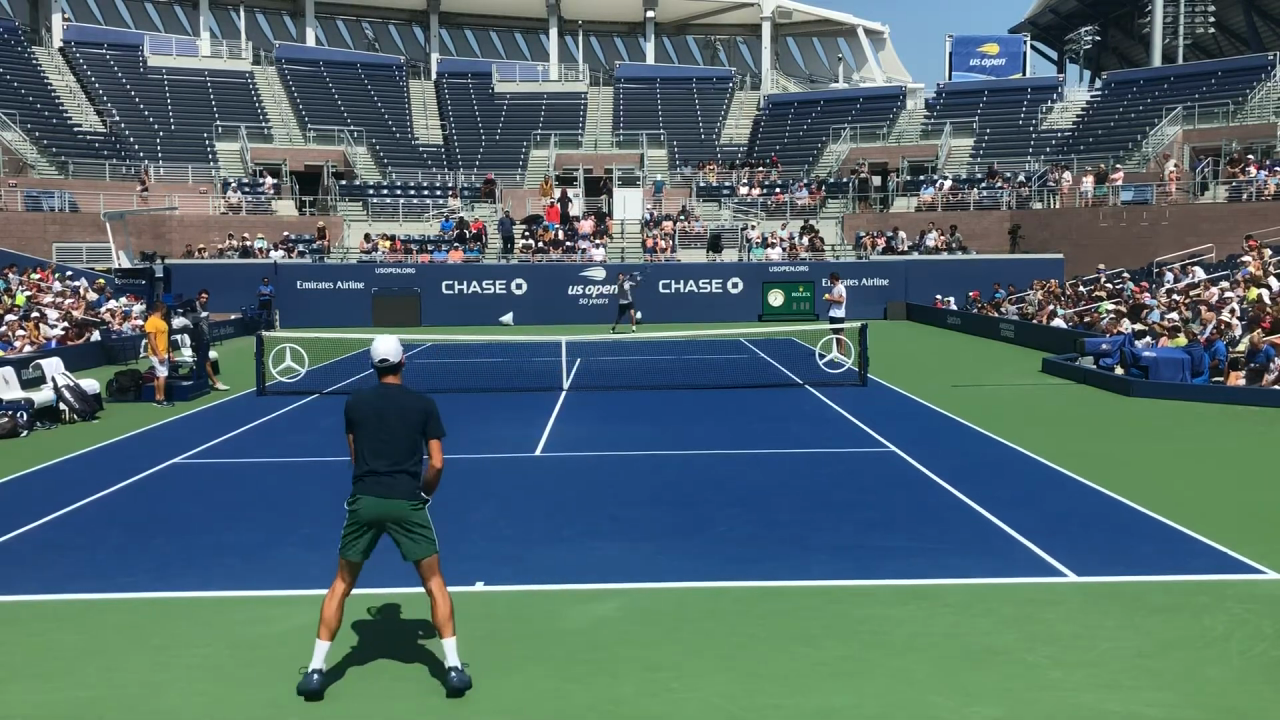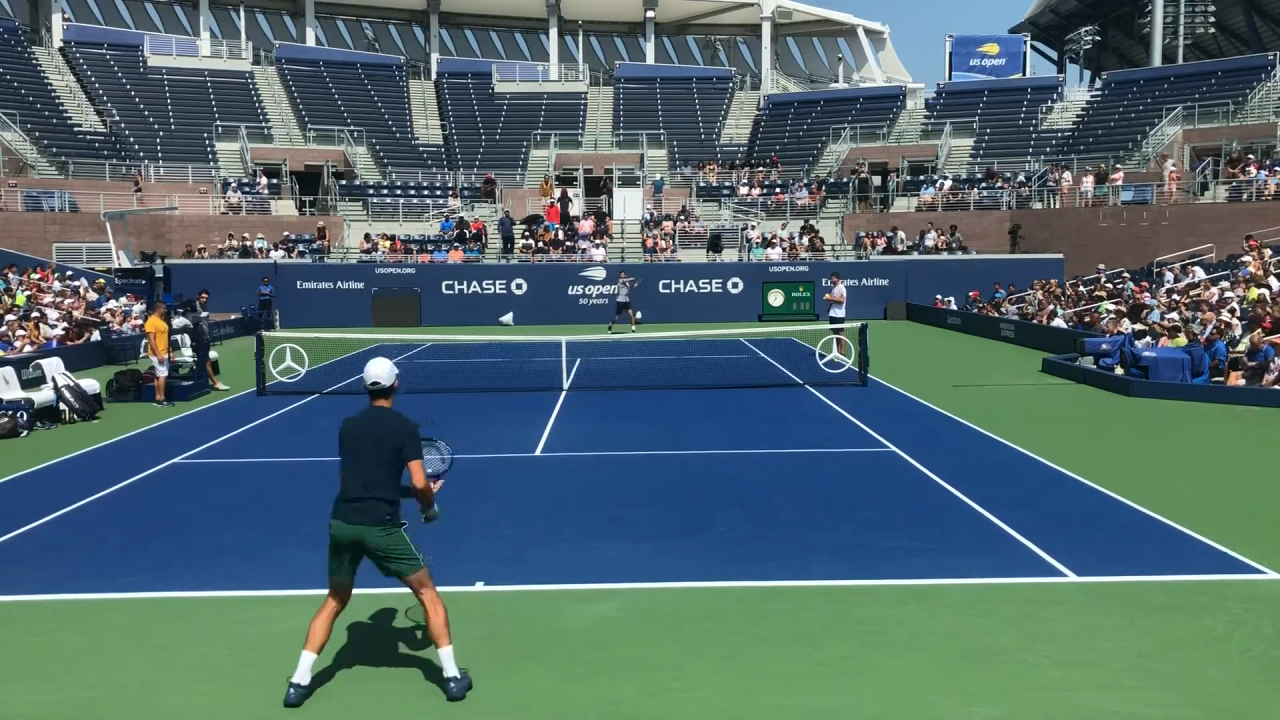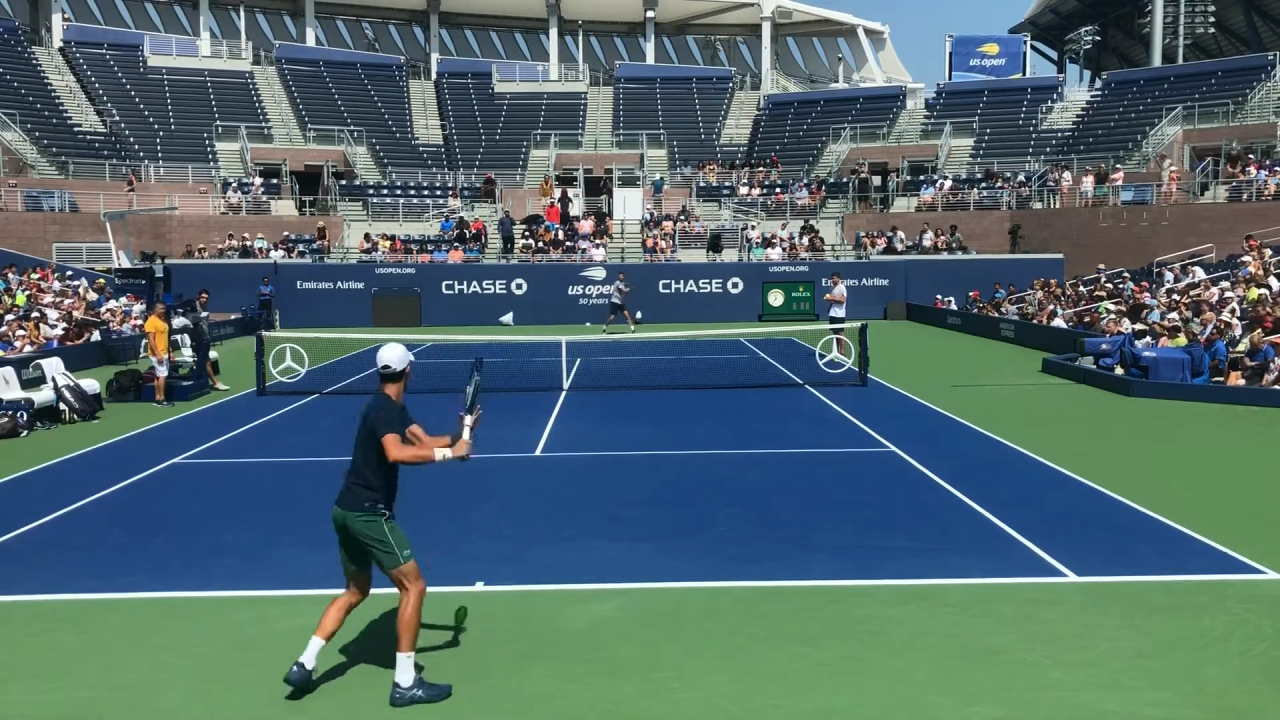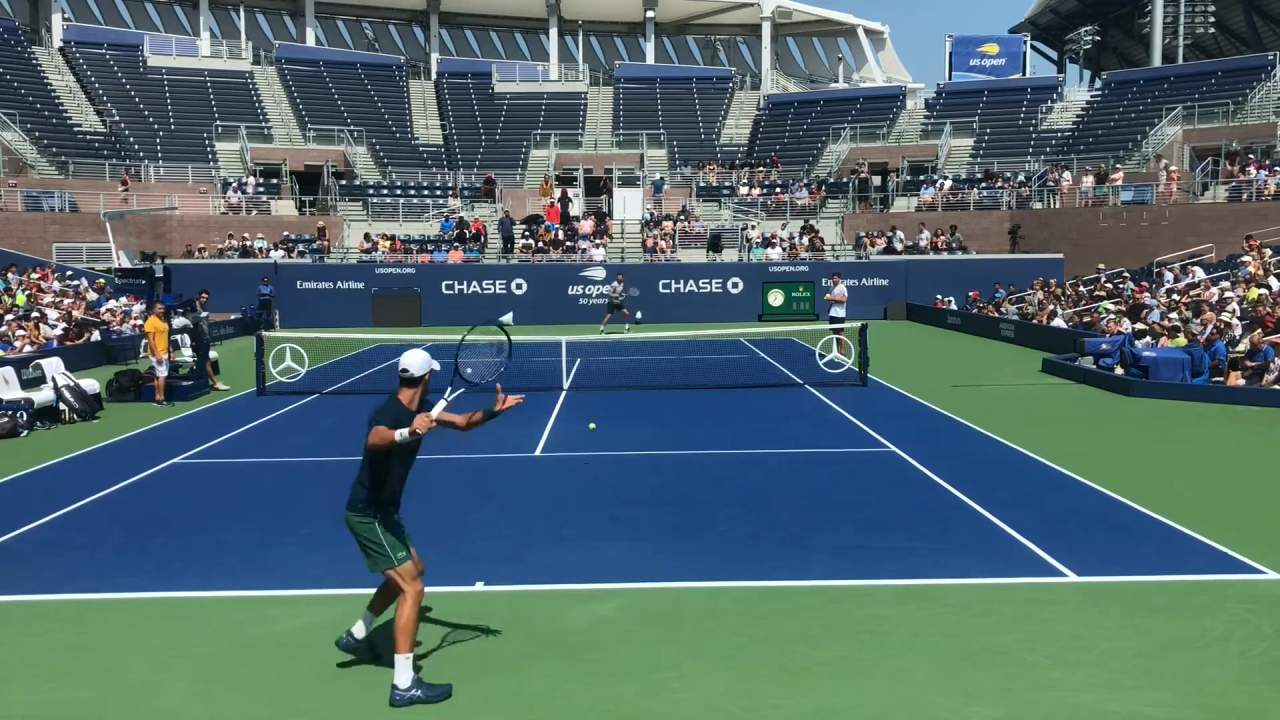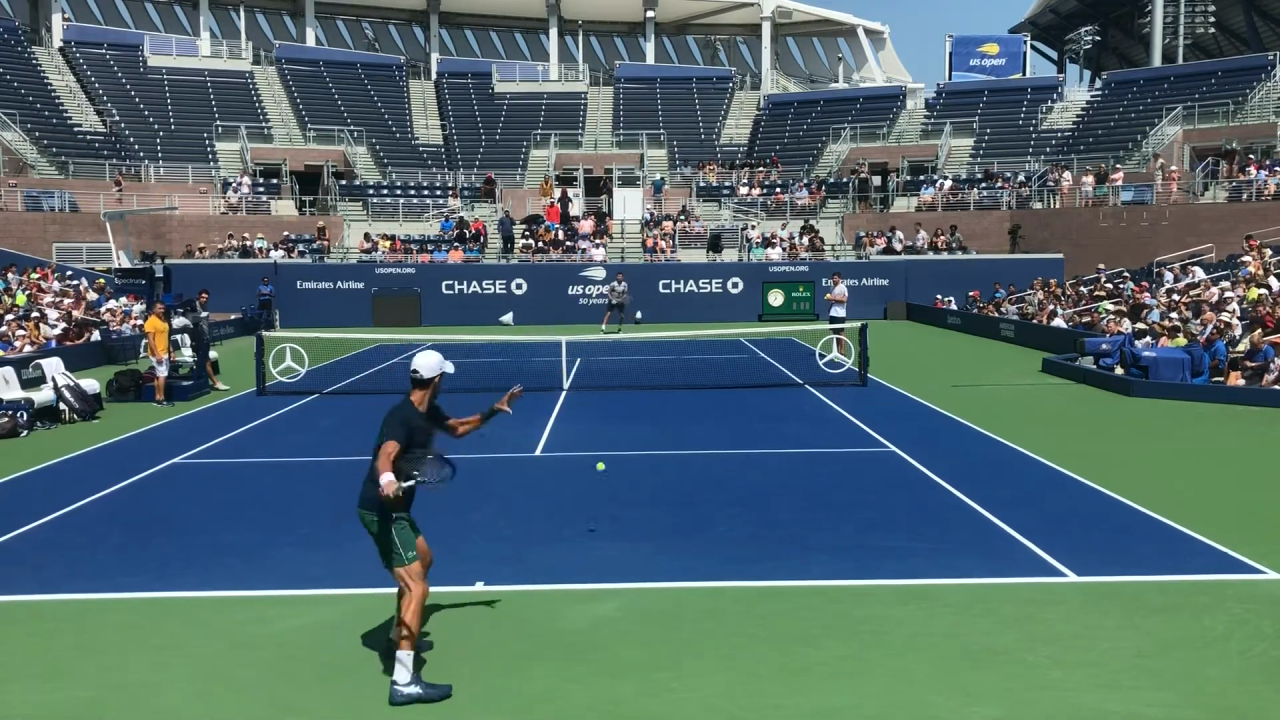
dt=0.2s
person 1, frame 1
left shoulder: (354, 404)
right shoulder: (424, 405)
left elbow: (355, 458)
right elbow: (437, 464)
right wrist: (423, 493)
left hip: (364, 501)
right hip: (407, 503)
left knee: (341, 585)
right knee: (434, 583)
left ankle: (315, 670)
right ankle: (453, 668)
person 1, frame 2
left shoulder: (348, 426)
right shoulder: (405, 427)
right elbow: (419, 484)
right wrist: (429, 507)
left hip: (342, 524)
right hip: (382, 525)
left knee: (335, 602)
right knee: (428, 594)
left ankle: (299, 682)
right ankle: (452, 676)
person 1, frame 3
left shoulder: (385, 407)
right shoulder: (388, 410)
left elbow: (425, 443)
right elbow: (395, 454)
left wrist: (459, 436)
right wrist: (447, 454)
left hip: (348, 510)
right hip: (368, 513)
left knee: (355, 592)
right knee: (414, 587)
left ankle: (305, 666)
right ankle: (405, 683)
person 1, frame 4
left shoulder: (419, 409)
right shoulder: (387, 411)
left elbow: (464, 422)
right elbow: (374, 440)
left wrist: (494, 410)
right wrist: (406, 432)
left hip: (380, 512)
right hip: (367, 514)
left knee: (411, 571)
right knee: (411, 589)
left ankle: (356, 635)
right ankle: (403, 684)
person 1, frame 5
left shoulder: (428, 411)
right shoulder: (401, 416)
left elbow: (459, 428)
right elbow: (384, 455)
left wrist: (494, 410)
right wrist: (387, 479)
left hip: (394, 510)
right hip: (381, 511)
left knee: (423, 559)
right knee: (416, 586)
left ankle: (405, 630)
right ankle: (403, 682)
